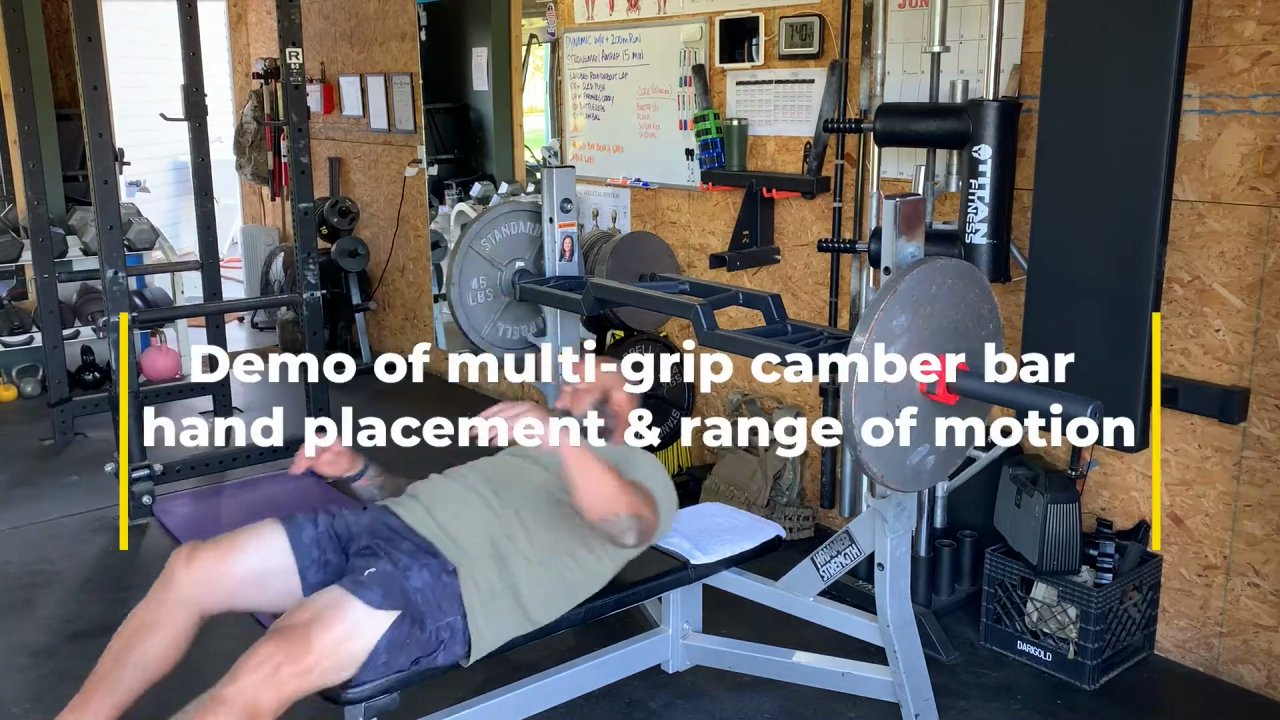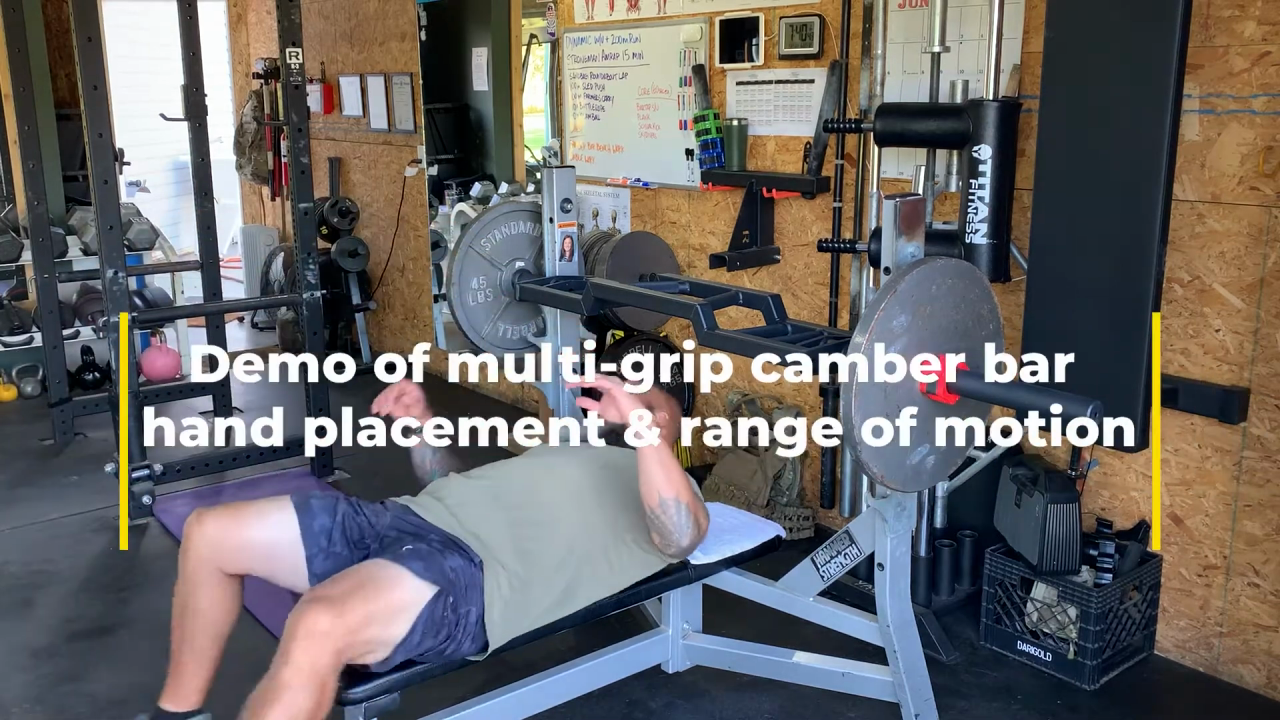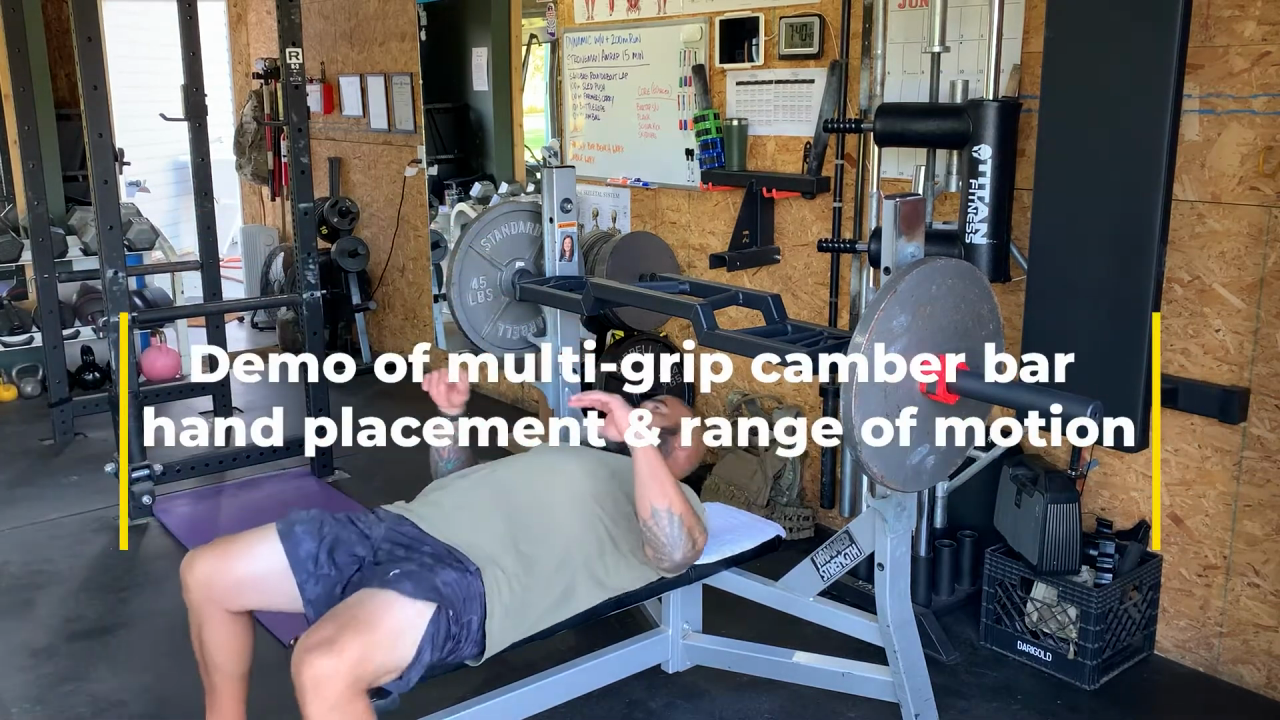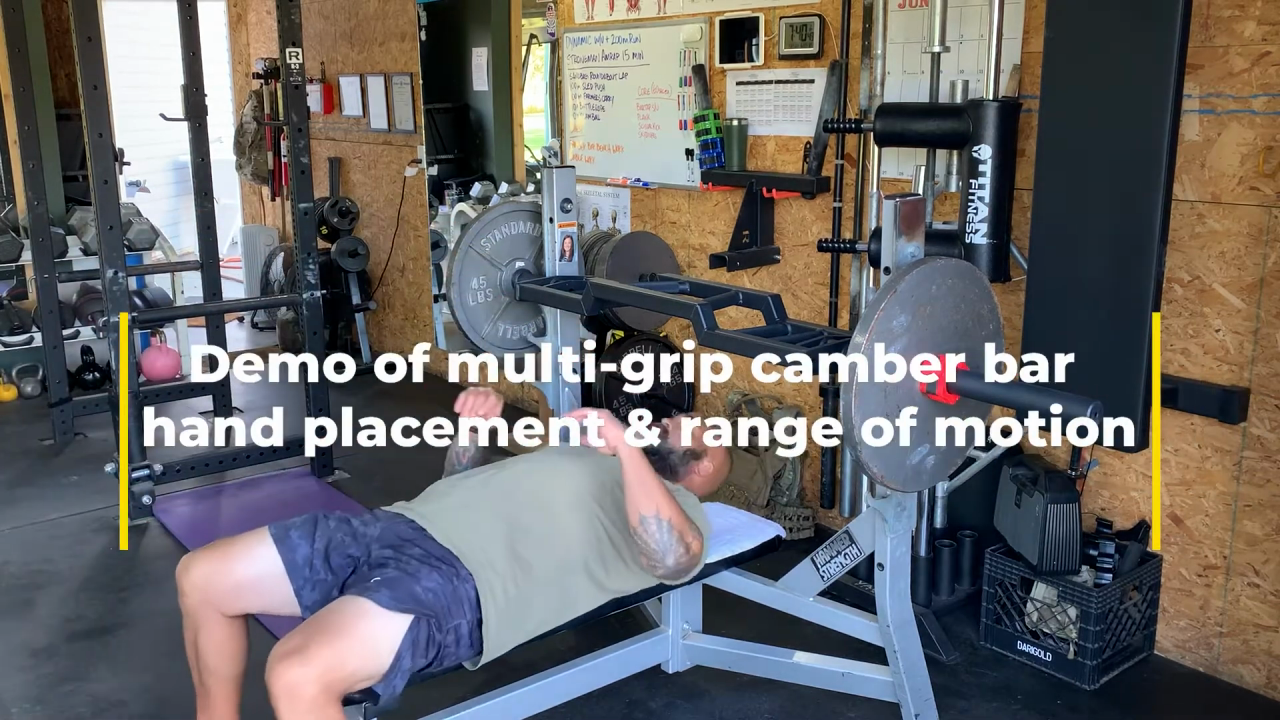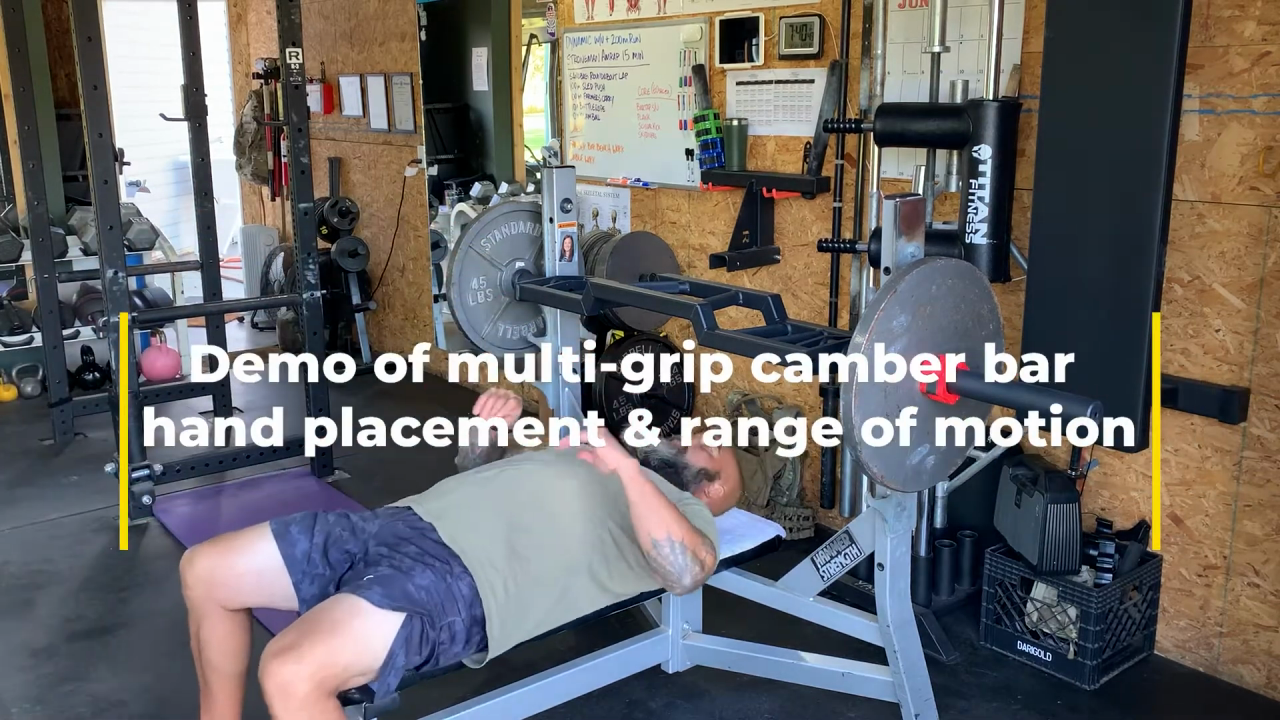
dt=0.2s
person 1, frame 1
left shoulder: (641, 474)
right shoulder: (537, 448)
left elbow: (625, 523)
left wrist: (559, 434)
right wrist: (357, 467)
left hip: (450, 584)
right hip: (388, 529)
left knee: (270, 665)
right knee: (193, 567)
person 1, frame 2
left shoulder: (664, 486)
right shoulder: (575, 455)
left elbow: (679, 536)
left wrist: (636, 416)
right wrist: (419, 424)
left hip: (468, 577)
right hip: (409, 521)
left knee: (316, 627)
right knee: (210, 534)
person 1, frame 3
left shoulder: (675, 503)
right shoulder: (579, 454)
left elbow: (673, 552)
left wrist: (635, 437)
right wrist: (451, 416)
left hip: (461, 577)
right hip: (399, 525)
left knee: (324, 664)
right knee: (205, 573)
person 1, frame 4
left shoulder: (679, 510)
right shoulder: (584, 455)
left elbow: (671, 557)
right elbow: (464, 479)
left wrist: (625, 446)
left hip: (456, 580)
right hip: (399, 526)
left knee: (297, 673)
right knee: (201, 577)
person 1, frame 5
left shoulder: (686, 513)
right shoulder: (594, 462)
left elbow: (684, 571)
right elbow: (483, 474)
left wrist: (626, 467)
left hip: (457, 576)
right hip: (405, 521)
left knee: (290, 672)
right knee: (205, 570)
